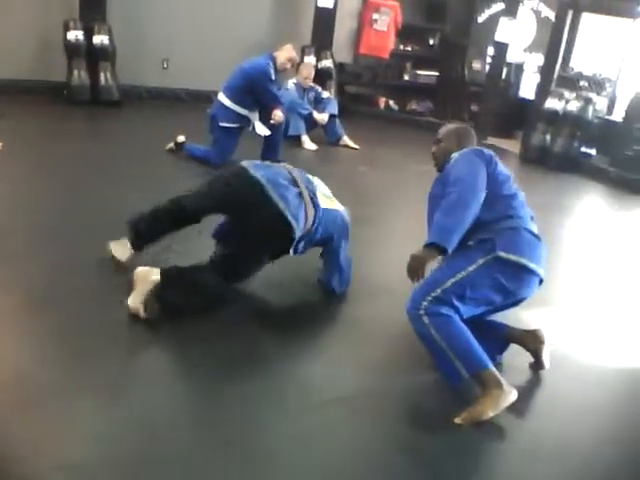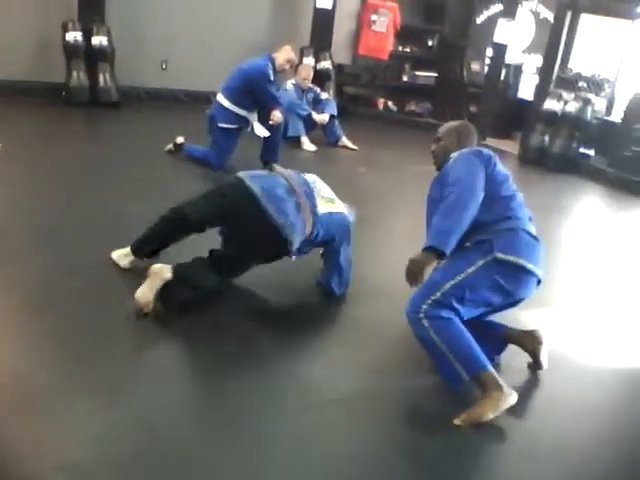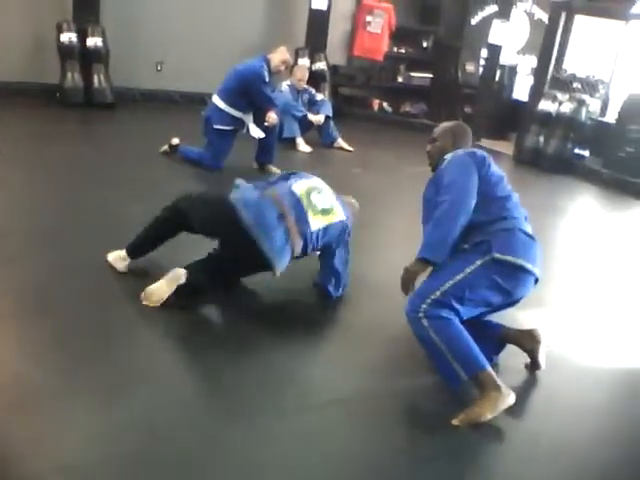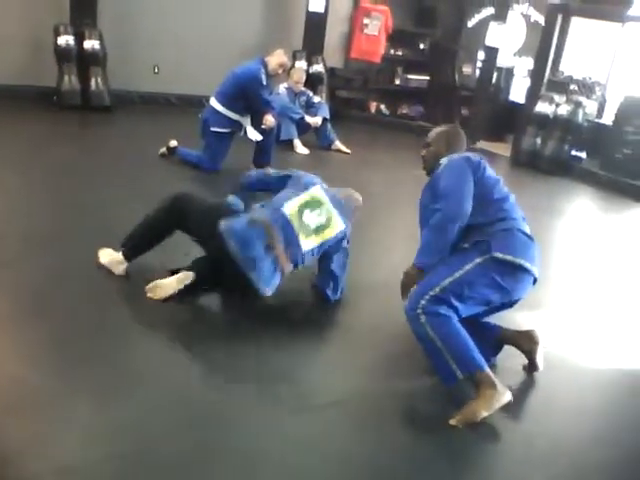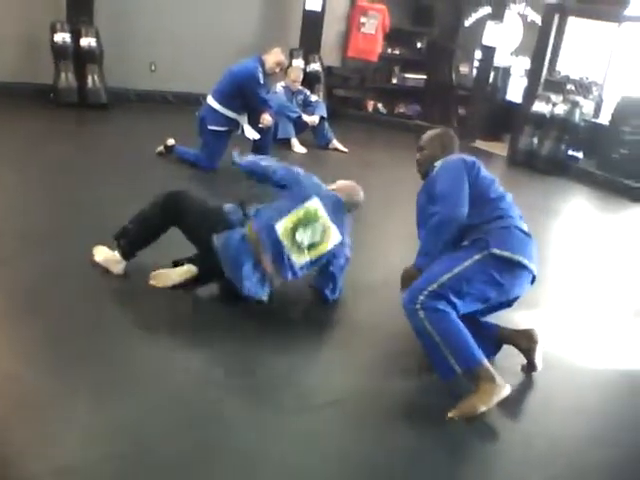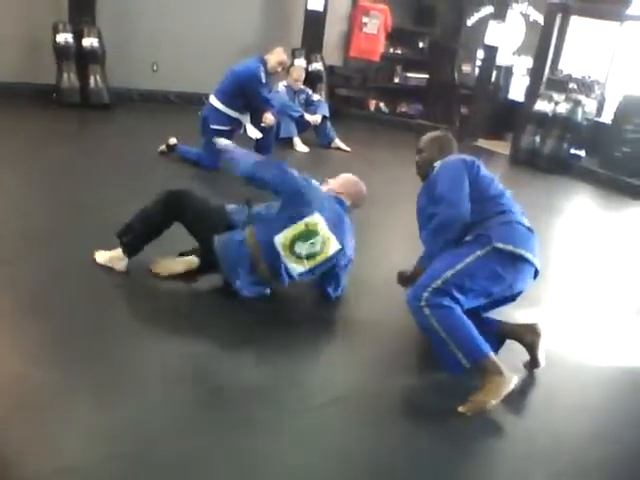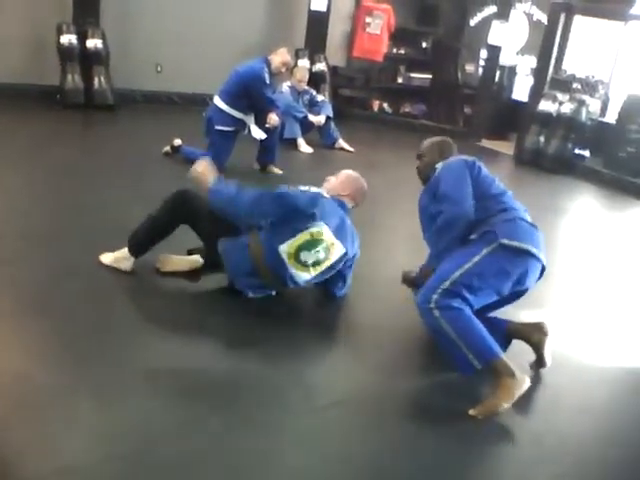
dt=0.1s
person 1, frame 1
left shoulder: (468, 159)
right shoulder: (472, 167)
left elbow: (464, 202)
left wrist: (433, 248)
left hip: (504, 253)
right hip: (522, 261)
left knee: (424, 306)
right knee: (446, 314)
left ankle: (495, 388)
right ankle: (524, 338)
person 1, frame 2
left shoulder: (467, 159)
right shoulder: (471, 167)
left elbow: (462, 203)
left wrist: (431, 252)
left hip: (502, 254)
right hip: (520, 262)
left knee: (424, 310)
right knee: (444, 316)
left ankle: (495, 390)
right ankle: (521, 338)
person 1, frame 3
left shoulder: (461, 160)
right shoulder: (472, 169)
left elbow: (454, 210)
left wrist: (423, 260)
left hip: (500, 253)
right hip: (517, 262)
left knee: (423, 310)
right knee: (442, 315)
left ankle: (493, 390)
right ankle: (519, 337)
person 1, frame 4
left shoulder: (456, 165)
right shoulder: (462, 171)
left elbow: (451, 215)
left wrist: (419, 266)
right wrist: (431, 267)
left hip: (499, 253)
right hip: (515, 261)
left knee: (422, 307)
right knee: (441, 317)
left ankle: (489, 388)
right ankle: (517, 338)
person 1, frame 5
left shoulder: (450, 167)
right shoulder: (448, 177)
left elbow: (449, 217)
left wrist: (419, 266)
right wrist: (420, 274)
left hip: (499, 252)
right hip: (515, 260)
left knee: (421, 302)
right knee: (440, 313)
left ankle: (487, 382)
right ankle: (517, 337)
person 1, frame 6
left shoulder: (450, 167)
right shoulder: (448, 177)
left elbow: (451, 217)
left wrist: (424, 266)
right wrist: (421, 274)
left hip: (501, 247)
right hip: (516, 256)
left knee: (425, 298)
right knee: (445, 314)
left ankle: (496, 376)
right ankle: (520, 332)
person 1, frame 7
left shoulder: (451, 168)
right shoulder: (441, 186)
left elbow: (456, 215)
left wrist: (432, 266)
right wrist: (425, 277)
left hip: (507, 243)
right hip: (523, 254)
left knee: (435, 301)
right knee: (451, 312)
left ankle: (508, 377)
right ankle: (526, 332)
person 2, frame 1
left shoulder: (305, 177)
right shoulder: (340, 222)
right elbow: (337, 285)
left wrist: (221, 239)
right hip: (276, 223)
left knee: (185, 206)
right knee: (223, 274)
left ankle: (130, 244)
right ankle: (158, 276)
person 2, frame 2
left shoulder: (310, 180)
right shoulder: (343, 222)
right elbow: (336, 286)
left wrist: (227, 232)
right wrist: (326, 280)
right hip: (272, 229)
left knee: (188, 214)
right knee: (218, 268)
left ankle: (133, 253)
right ankle: (167, 275)
person 2, frame 3
left shoulder: (311, 181)
right shoulder: (343, 227)
left elbow: (267, 188)
right elbow: (333, 288)
left hip: (245, 211)
right hip: (267, 253)
left knee: (184, 207)
right knee: (224, 268)
left ankle: (127, 255)
right ankle: (185, 277)
person 2, frame 4
left shoulder: (309, 181)
right shoulder: (341, 232)
left elbow: (265, 178)
right elbow: (330, 292)
left wrist: (243, 182)
right wrist: (321, 281)
left hip: (240, 232)
right hip: (257, 273)
left knee: (179, 204)
right knee: (228, 270)
left ankle: (122, 256)
right ankle: (191, 277)
person 2, frame 5
left shoulder: (311, 186)
right shoulder: (342, 241)
left elbow: (269, 169)
right elbow: (329, 293)
left wrist: (245, 159)
right wrist: (314, 269)
left hip: (239, 249)
right hip: (254, 285)
left knee: (175, 201)
left ankle: (119, 256)
right ankle: (192, 270)
person 2, frame 6
left shoulder: (310, 192)
right shoulder: (346, 243)
left elbow: (262, 171)
right elbow: (331, 291)
left wrist: (231, 150)
left hip: (239, 254)
right hip: (256, 283)
left knee: (176, 200)
left ankle: (122, 253)
right ankle: (194, 261)
person 2, frame 7
left shoulder: (312, 199)
right shoulder: (352, 241)
left elbow: (253, 204)
right elbow: (336, 289)
left wrist: (213, 182)
left hip: (247, 269)
right hip: (265, 285)
left knee: (184, 200)
left ankle: (128, 254)
right ankle: (199, 260)
person 3, frame 1
left shoulder: (267, 65)
right shoulder: (262, 68)
left elbow: (270, 97)
right elbow: (271, 97)
left wrist: (277, 110)
right wrist: (277, 108)
left hip: (243, 111)
right hip: (227, 114)
left knee: (276, 120)
right knee: (218, 160)
left ankle: (270, 161)
right ankle: (181, 144)
person 3, frame 2
left shoulder: (266, 66)
right shoulder: (261, 69)
left elbow: (270, 97)
right elbow: (269, 98)
left wrist: (276, 110)
right wrist: (276, 109)
left hip: (242, 112)
right hip: (226, 115)
left knee: (275, 121)
right knee: (217, 162)
left ankle: (269, 162)
right ankle: (180, 145)
person 3, frame 3
left shoulder: (261, 67)
right shoulder: (256, 70)
left elbow: (267, 98)
right elbow: (265, 99)
left wrist: (271, 111)
right wrist: (271, 110)
left hip: (237, 113)
right hip: (222, 116)
left knee: (270, 122)
right knee: (213, 163)
left ankle: (264, 163)
right ankle: (176, 146)
person 3, frame 4
left shoulder: (260, 70)
right shoulder: (254, 73)
left elbow: (262, 101)
right elbow: (262, 102)
left wrist: (268, 114)
right wrist: (268, 113)
left hip: (234, 116)
right hip: (219, 119)
left knee: (268, 125)
right knee: (210, 166)
left ankle: (261, 164)
right ankle: (174, 148)
person 3, frame 5
left shoulder: (256, 67)
right shoulder: (251, 72)
left elbow: (262, 98)
right elbow: (259, 100)
left wrist: (266, 113)
right wrist: (266, 111)
left hip: (231, 114)
right hip: (216, 117)
left knee: (266, 122)
right knee: (208, 164)
right ankle: (171, 146)
person 3, frame 6
left shoulder: (258, 67)
right shoulder: (253, 71)
left elbow: (264, 97)
right elbow: (261, 99)
left wrist: (268, 112)
right wrist: (268, 111)
left hip: (233, 113)
right hip: (219, 117)
left knee: (268, 122)
right knee: (210, 163)
right ankle: (174, 146)
person 3, frame 7
left shoulder: (262, 67)
right shoulder: (257, 72)
left elbow: (266, 99)
right elbow: (265, 100)
left wrist: (273, 113)
right wrist: (272, 112)
left hip: (237, 115)
right hip: (223, 117)
left knee: (272, 124)
right knee: (215, 164)
left ankle: (265, 164)
right ankle: (178, 147)
